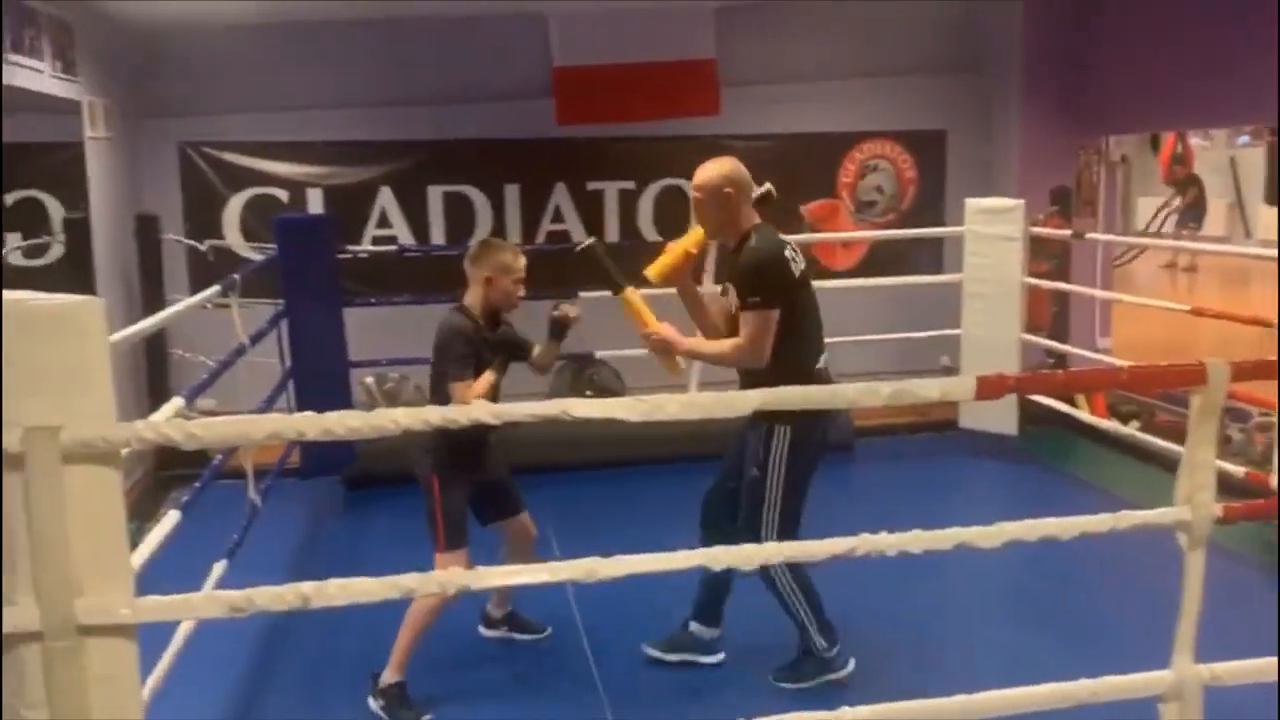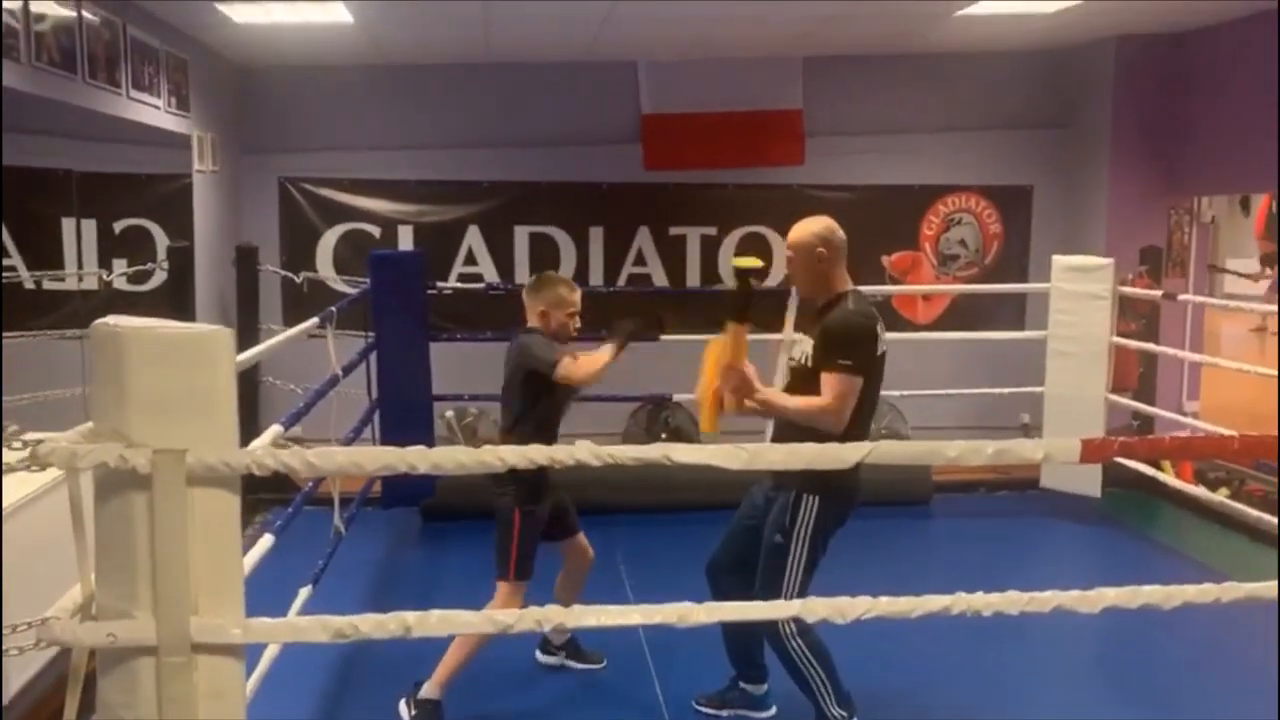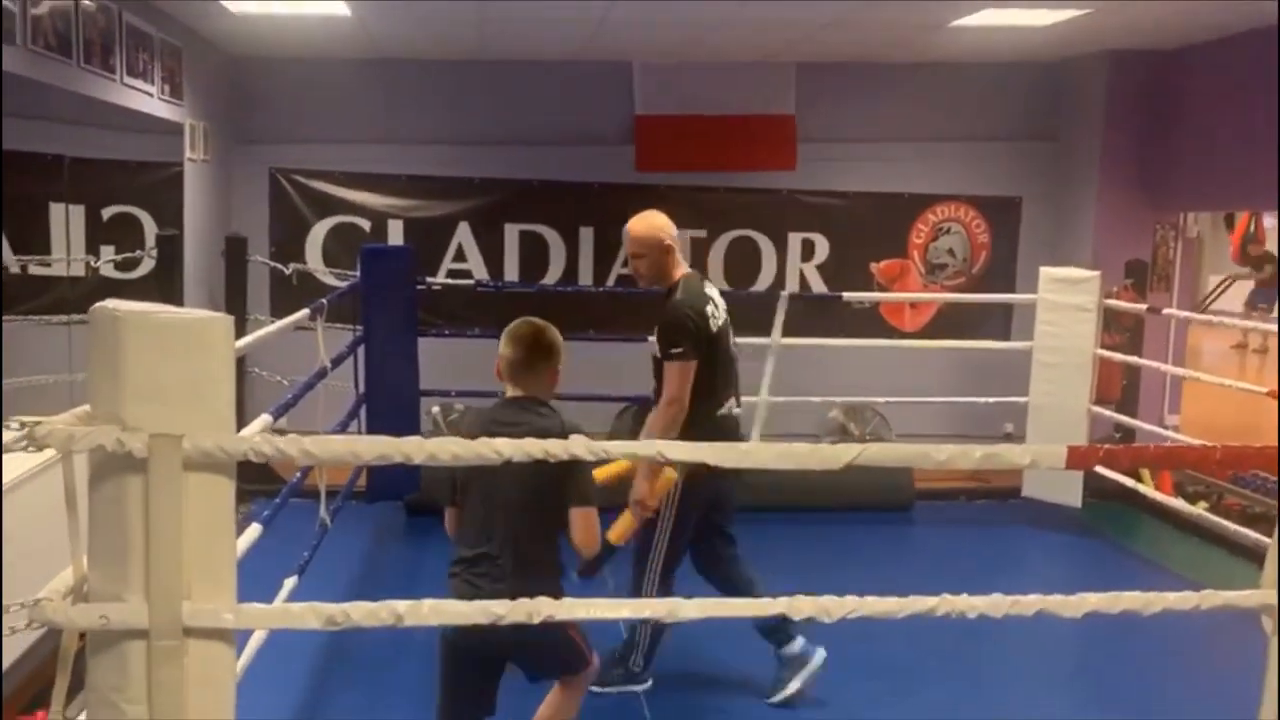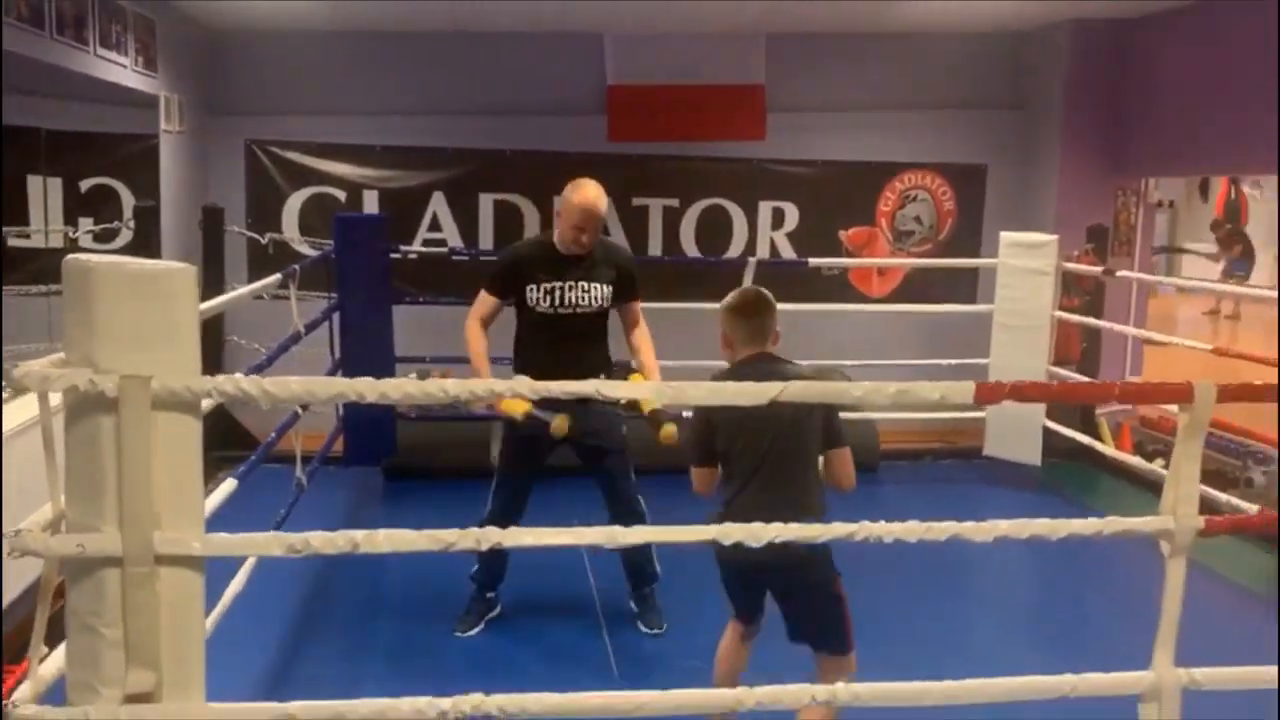
dt=1s
person 1, frame 1
left shoulder: (763, 259)
right shoulder: (743, 255)
left elbow: (753, 352)
right elbow: (722, 329)
left wrist: (673, 342)
right wrist: (687, 293)
left hip: (794, 416)
right hip: (772, 412)
left knee: (768, 539)
right knee: (719, 515)
left ankle: (825, 651)
right ankle: (702, 633)
person 1, frame 2
left shoulder: (852, 321)
right shoulder: (823, 315)
left elbow: (833, 414)
left wrist: (756, 394)
right wrist: (756, 388)
left hip: (817, 488)
right hip: (783, 477)
left knee: (776, 608)
right knee: (725, 571)
person 1, frame 3
left shoulder: (681, 310)
right shoulder: (700, 292)
left elbow: (675, 402)
left wrist: (645, 472)
right wrist: (649, 454)
right hip: (715, 445)
left knee: (653, 559)
right knee: (716, 556)
left ankle: (634, 664)
right ankle: (792, 647)
person 1, frame 4
left shoulder: (618, 262)
right shoulder: (520, 259)
left elbow: (635, 325)
right elbow: (476, 322)
left wrist: (652, 379)
right wrist: (488, 383)
left hip: (595, 400)
right hip: (532, 400)
left knee: (625, 500)
right knee: (504, 503)
left ankle: (644, 594)
right ankle: (485, 596)
person 2, frame 1
left shoulder: (493, 321)
right shoulder: (454, 329)
left elbow: (539, 366)
right elbow: (467, 402)
left wrist: (558, 331)
right wrist: (498, 363)
left hip: (479, 453)
right hip: (448, 461)
left knee: (525, 537)
right knee: (450, 576)
left ankle: (498, 615)
person 2, frame 2
left shoulder: (540, 346)
right shoulder: (529, 348)
right elbow: (579, 373)
left wrist: (609, 343)
right wrist: (613, 343)
left hip: (537, 480)
right hip: (517, 488)
left knee: (581, 557)
right knee: (509, 605)
left ankle: (557, 642)
person 2, frame 3
left shoulder: (470, 430)
right shoulder: (566, 440)
left elbow: (452, 525)
right elbow: (587, 543)
left hip: (468, 607)
right knee: (580, 672)
person 2, frame 4
right shoulder: (812, 386)
left elbow: (702, 483)
right elbow: (844, 478)
left hip: (739, 538)
right hip: (801, 540)
left knee: (744, 625)
right knee: (836, 663)
